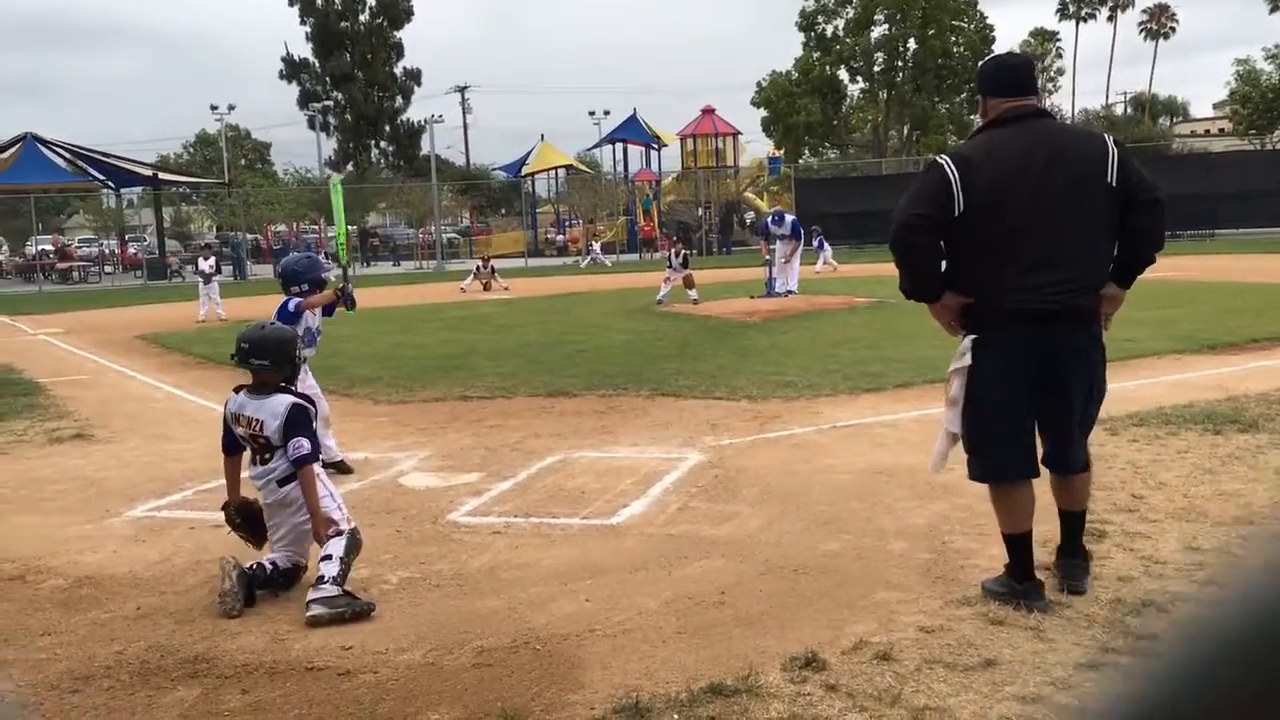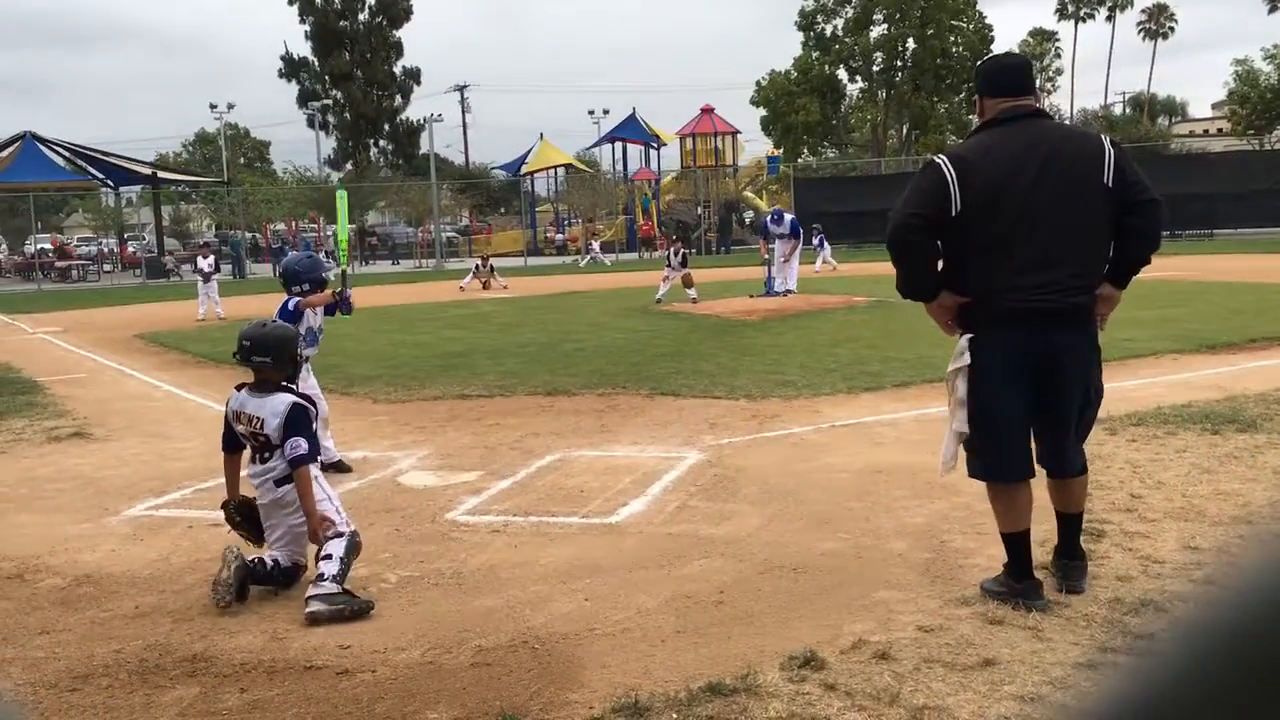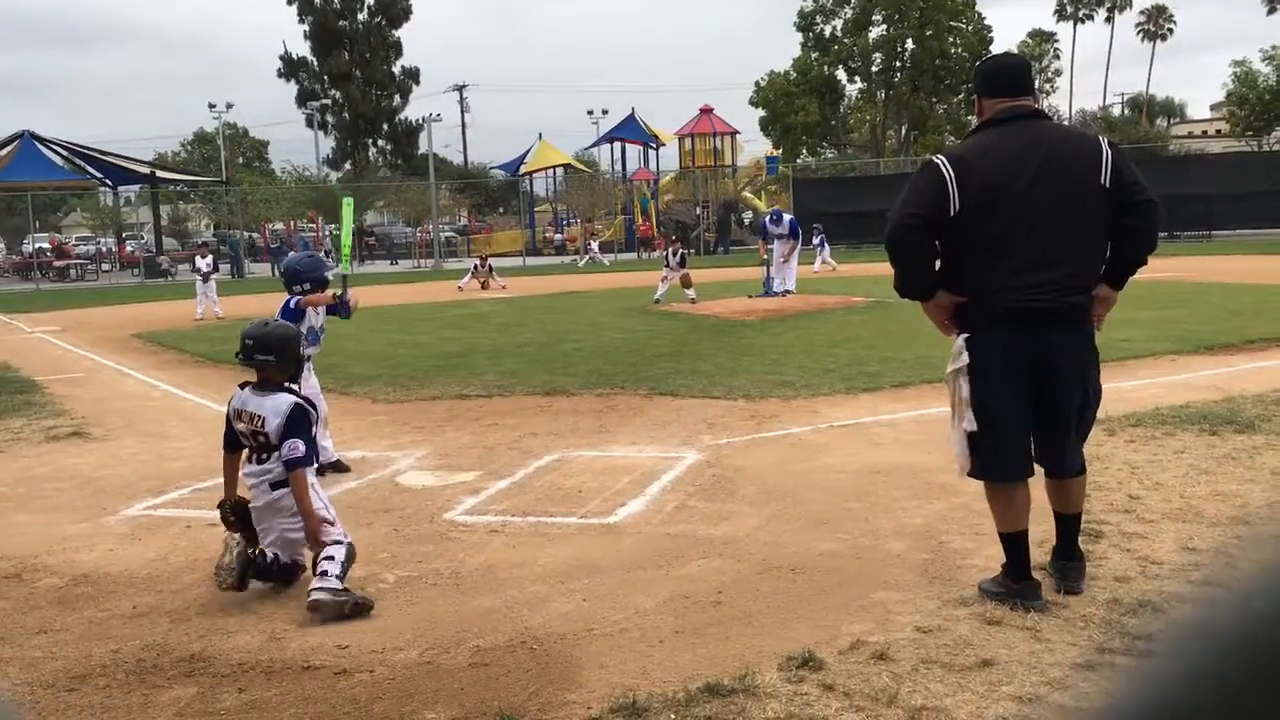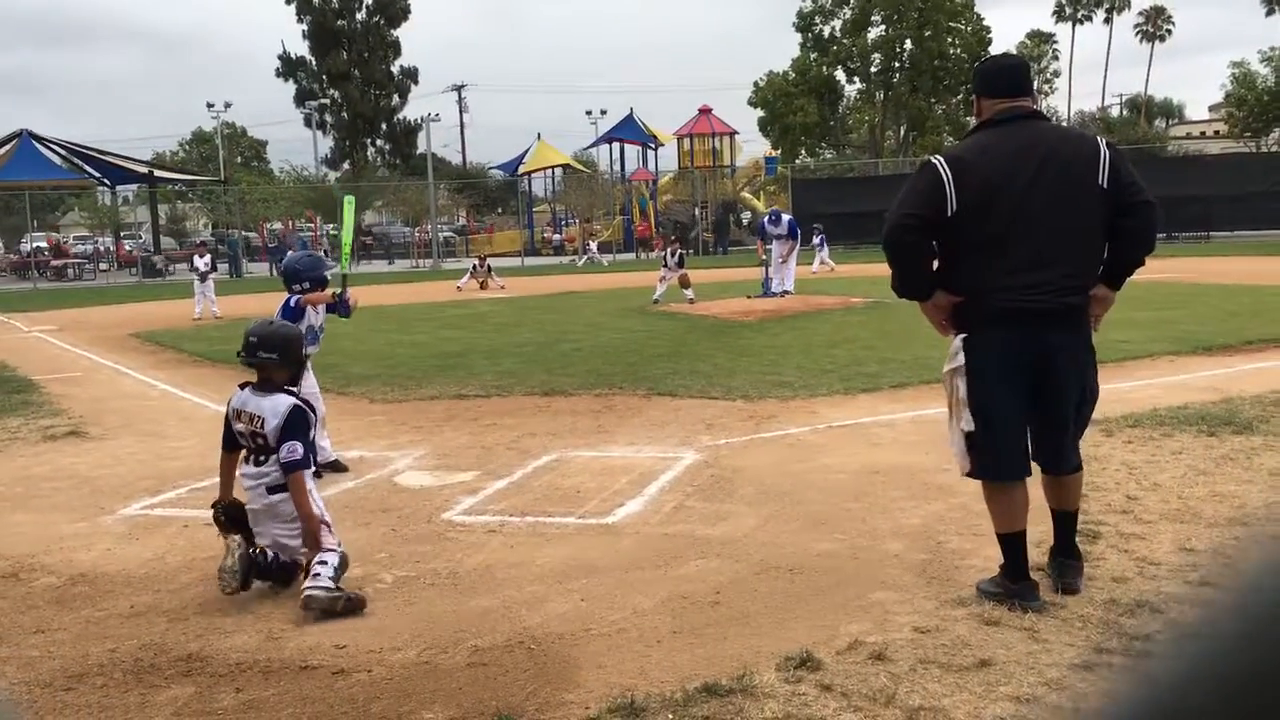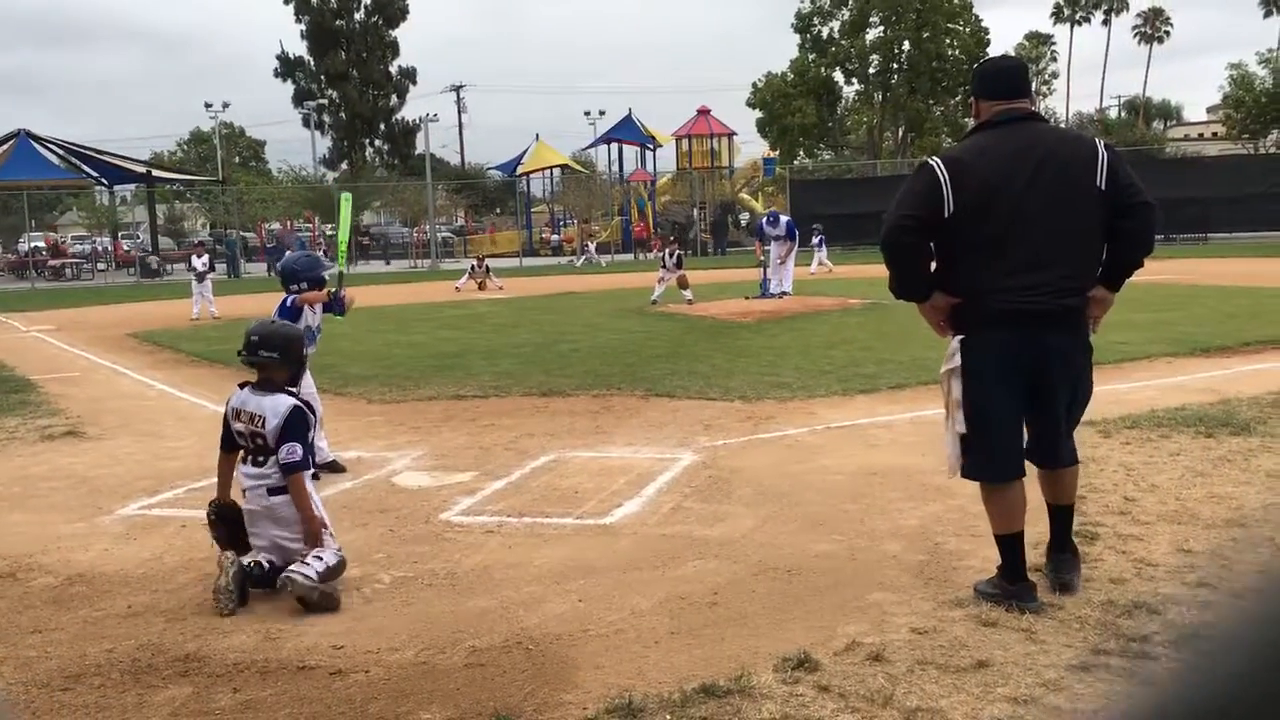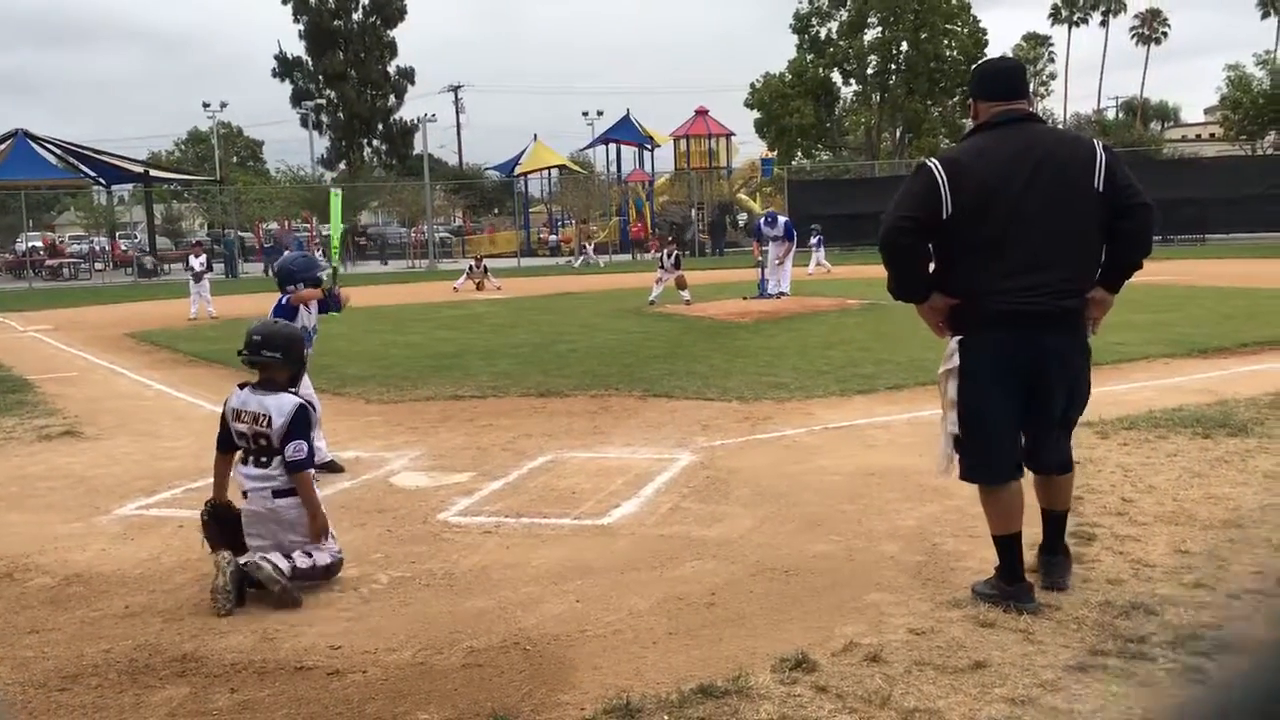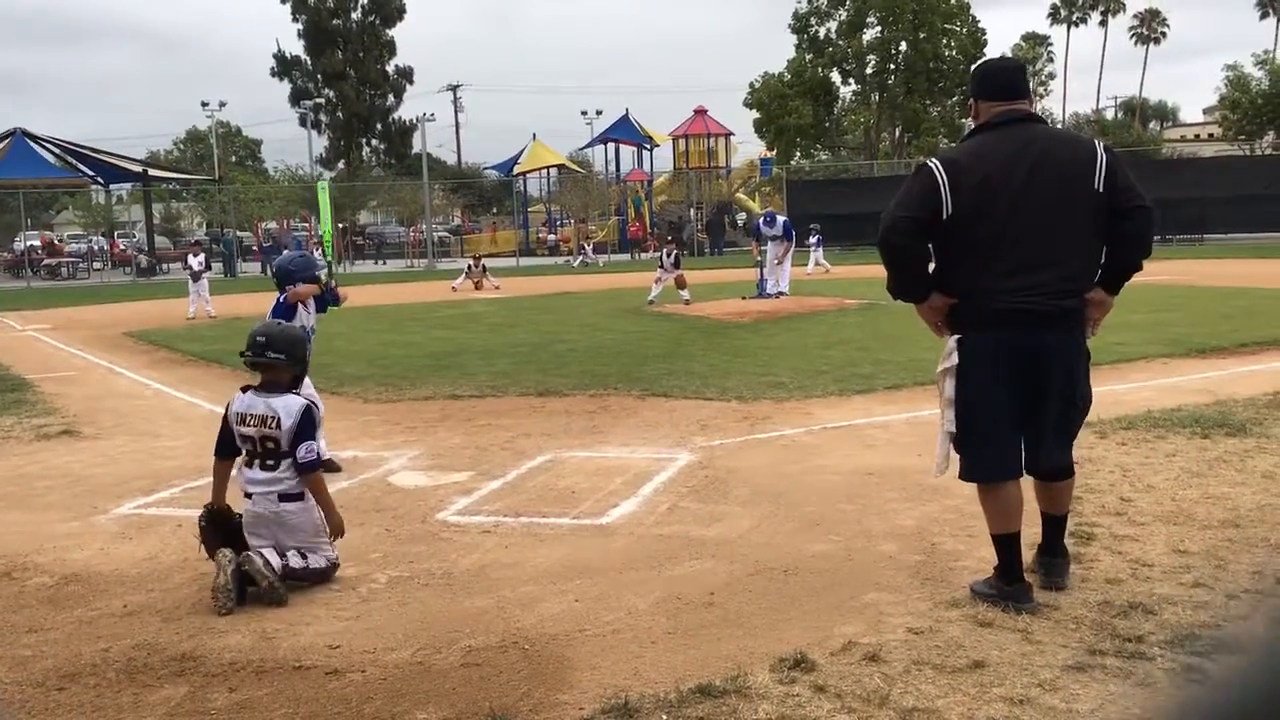
dt=0.1s
person 1, frame 1
left shoulder: (961, 164)
right shoulder: (1099, 149)
left elbow: (909, 231)
right elbow: (1150, 211)
left wrist: (934, 294)
right wrist: (1119, 279)
left hip: (998, 332)
right hip: (1077, 327)
left knee: (1005, 456)
right knee: (1069, 446)
left ankle: (1022, 578)
right ankle: (1073, 558)
person 1, frame 2
left shoulder: (958, 164)
right shoulder: (1095, 150)
left elbow: (905, 231)
right elbow: (1146, 212)
left wrist: (930, 293)
right wrist: (1114, 280)
left hip: (995, 332)
right hip: (1073, 327)
left knee: (1004, 457)
right knee: (1066, 448)
left ankle: (1021, 577)
right ankle: (1071, 559)
person 1, frame 3
left shoulder: (956, 164)
right shoulder: (1094, 151)
left elbow: (904, 232)
right elbow: (1143, 213)
left wrist: (927, 293)
right wrist: (1111, 281)
left hip: (992, 332)
right hip: (1070, 327)
left knee: (1001, 456)
right knee: (1064, 449)
left ankle: (1019, 578)
right ankle: (1069, 560)
person 1, frame 4
left shoulder: (954, 165)
right shoulder: (1092, 152)
left elbow: (902, 231)
right elbow: (1141, 215)
left wrist: (925, 292)
right wrist: (1109, 282)
left hip: (989, 332)
right hip: (1067, 327)
left knee: (999, 456)
right knee: (1061, 447)
left ankle: (1017, 578)
right ankle: (1067, 558)
person 1, frame 5
left shoulder: (952, 166)
right shoulder: (1090, 153)
left elbow: (899, 233)
right elbow: (1139, 216)
left wrist: (923, 293)
right wrist: (1107, 282)
left hip: (987, 332)
right hip: (1065, 327)
left knee: (997, 457)
right knee: (1056, 443)
left ankle: (1015, 579)
right ankle: (1062, 554)
person 1, frame 6
left shoulder: (950, 167)
right shoulder: (1088, 154)
left elbow: (898, 233)
right elbow: (1138, 217)
left wrist: (922, 295)
right wrist: (1107, 284)
left hip: (985, 334)
right hip: (1063, 329)
left knee: (994, 458)
right knee: (1052, 448)
left ankle: (1012, 579)
right ankle: (1055, 556)
person 1, frame 7
left shoulder: (950, 167)
right shoulder: (1089, 155)
left elbow: (897, 233)
right elbow: (1137, 218)
left wrist: (922, 294)
right wrist: (1107, 285)
left hip: (984, 334)
right hip: (1062, 329)
left knee: (994, 457)
right knee: (1054, 450)
left ankle: (1011, 579)
right ankle: (1053, 556)
person 2, frame 1
left shoulder: (234, 403)
right shoulder: (292, 407)
left elbow: (231, 455)
right elbow: (303, 463)
left wrist: (234, 501)
right wrist: (316, 513)
left hip: (269, 494)
right hip: (299, 486)
left knee: (287, 564)
right knee: (343, 534)
left ankle: (242, 576)
right ankle: (325, 595)
person 2, frame 2
left shoulder: (236, 401)
right shoulder: (292, 406)
left elbow: (231, 454)
right elbow: (300, 464)
left wrist: (233, 499)
right wrist: (312, 514)
left hip: (266, 493)
right hip: (295, 486)
left knee: (287, 563)
right knee: (343, 536)
left ankle: (243, 568)
right ankle: (324, 592)
person 2, frame 3
left shoulder: (237, 399)
right shoulder: (292, 407)
left elbow: (231, 453)
right elbow: (295, 466)
left wrist: (229, 498)
right wrist: (308, 514)
left hip: (260, 498)
right hip: (290, 492)
left knee: (286, 566)
right knee: (336, 543)
left ankle: (246, 557)
right ankle: (326, 587)
person 2, frame 4
left shoulder: (237, 400)
right shoulder: (290, 409)
left elbow: (229, 453)
right elbow: (293, 468)
left wrist: (225, 498)
right wrist: (307, 517)
left hip: (257, 500)
right hip: (287, 495)
left knee: (286, 566)
right knee: (329, 549)
left ankle: (248, 558)
right ankle: (320, 585)
person 2, frame 5
left shoulder: (236, 400)
right shoulder: (290, 409)
left elbow: (227, 453)
right elbow: (294, 469)
left wrist: (222, 499)
right wrist: (310, 517)
left hip: (253, 501)
right hip: (286, 498)
left knee: (275, 569)
right knee: (329, 556)
left ankle: (241, 569)
right ankle: (303, 577)
person 2, frame 6
left shoulder: (235, 401)
right shoulder: (294, 408)
left elbow: (224, 454)
right elbow: (298, 468)
left wrist: (218, 500)
right wrist: (316, 514)
left hip: (253, 502)
right hip: (289, 499)
left knee: (269, 561)
right knee: (328, 557)
left ankle: (238, 569)
right ankle: (280, 567)
person 2, frame 7
left shoulder: (237, 404)
right shoulder: (299, 408)
left elbow: (223, 457)
right elbow: (309, 469)
left wrist: (216, 504)
right wrist: (331, 512)
left hip: (255, 504)
right hip: (293, 503)
left knee: (262, 568)
right knee: (325, 562)
left ankle: (238, 568)
right ankle: (269, 562)
person 3, frame 1
left shoulder: (317, 303)
right shoulder: (290, 306)
left elbow: (344, 301)
right elbow: (308, 303)
left wrist: (346, 297)
right wrist: (338, 294)
left hip: (302, 369)
left knee: (321, 411)
left ankle: (330, 456)
person 3, frame 2
left shoulder: (318, 302)
right shoulder: (291, 305)
left elbow: (344, 303)
right elbow: (308, 302)
left wrist: (345, 300)
right wrist: (336, 296)
left hip: (304, 368)
left knee: (321, 412)
left ankle: (328, 456)
person 3, frame 3
left shoulder: (321, 301)
right shoulder: (292, 305)
left elbow: (350, 301)
right elbow: (309, 301)
left wrist: (346, 304)
right wrist: (336, 299)
left hip: (305, 367)
left knee: (320, 412)
left ankle: (325, 456)
person 3, frame 4
left shoulder: (320, 300)
right shoulder: (292, 303)
left elbow: (350, 300)
right elbow: (308, 299)
left wrist: (346, 302)
right wrist: (336, 297)
left hip: (303, 366)
left knee: (317, 412)
left ankle: (324, 456)
person 3, frame 5
left shoulder: (317, 302)
right shoulder: (290, 304)
left elbow: (347, 299)
right elbow: (305, 297)
left wrist: (342, 301)
right wrist: (330, 296)
left knee: (314, 412)
left ankle: (321, 457)
person 3, frame 6
left shoulder: (313, 301)
right shoulder: (286, 304)
left elbow: (343, 297)
right elbow: (300, 296)
left wrist: (337, 298)
right wrist: (326, 293)
left knee: (313, 412)
left ankle: (319, 457)
person 3, frame 7
left shoulder: (310, 301)
right shoulder: (284, 303)
left elbow: (341, 295)
right elbow: (297, 292)
left wrist: (332, 292)
right wrist: (322, 287)
left knee: (314, 411)
left ankle: (318, 456)
